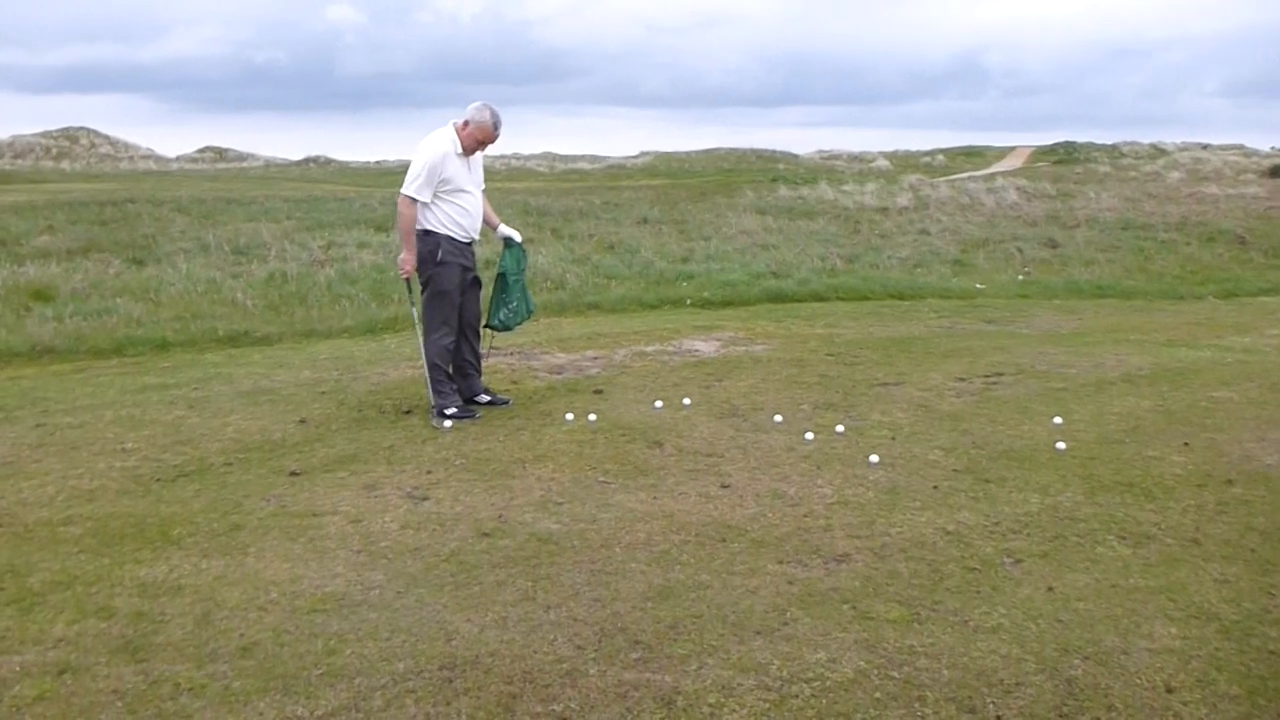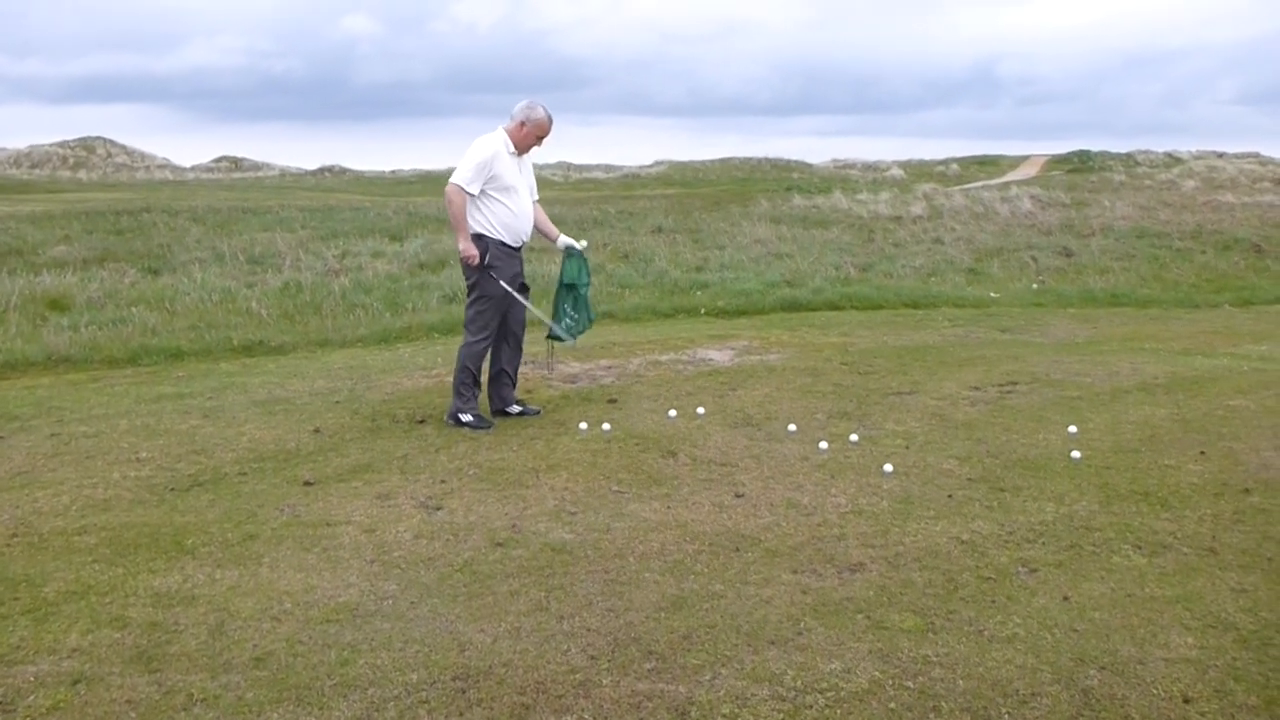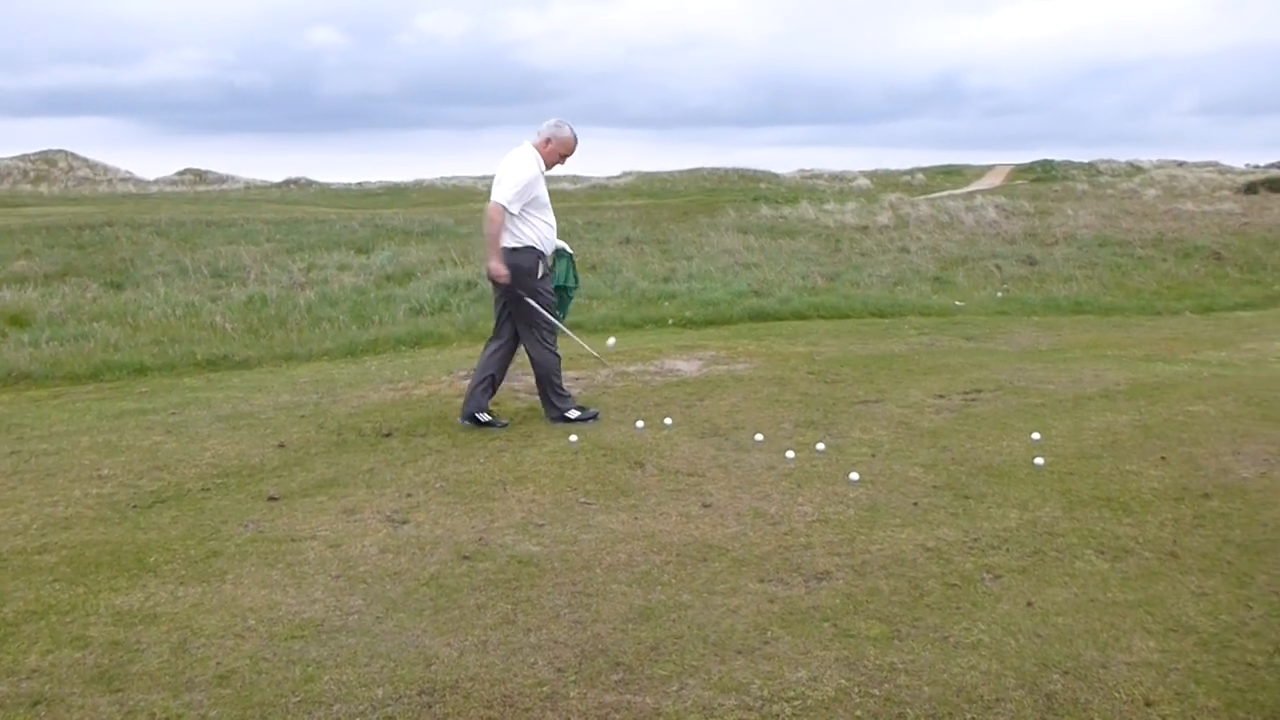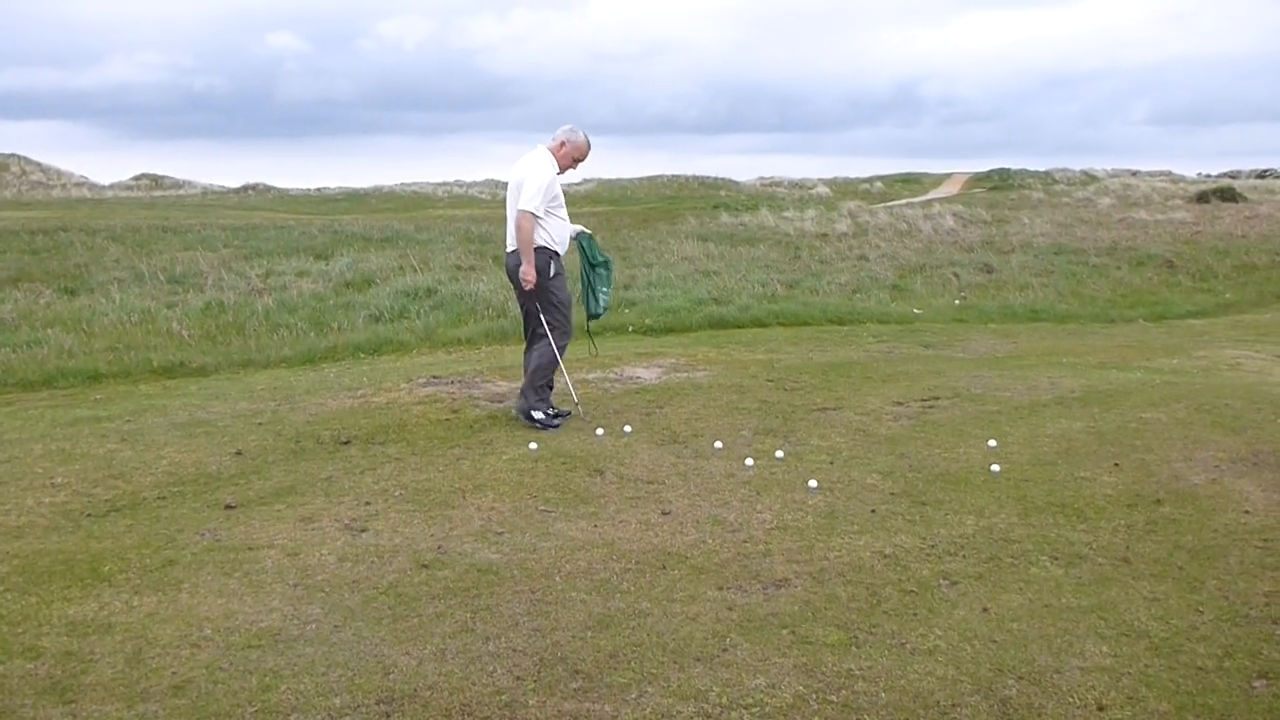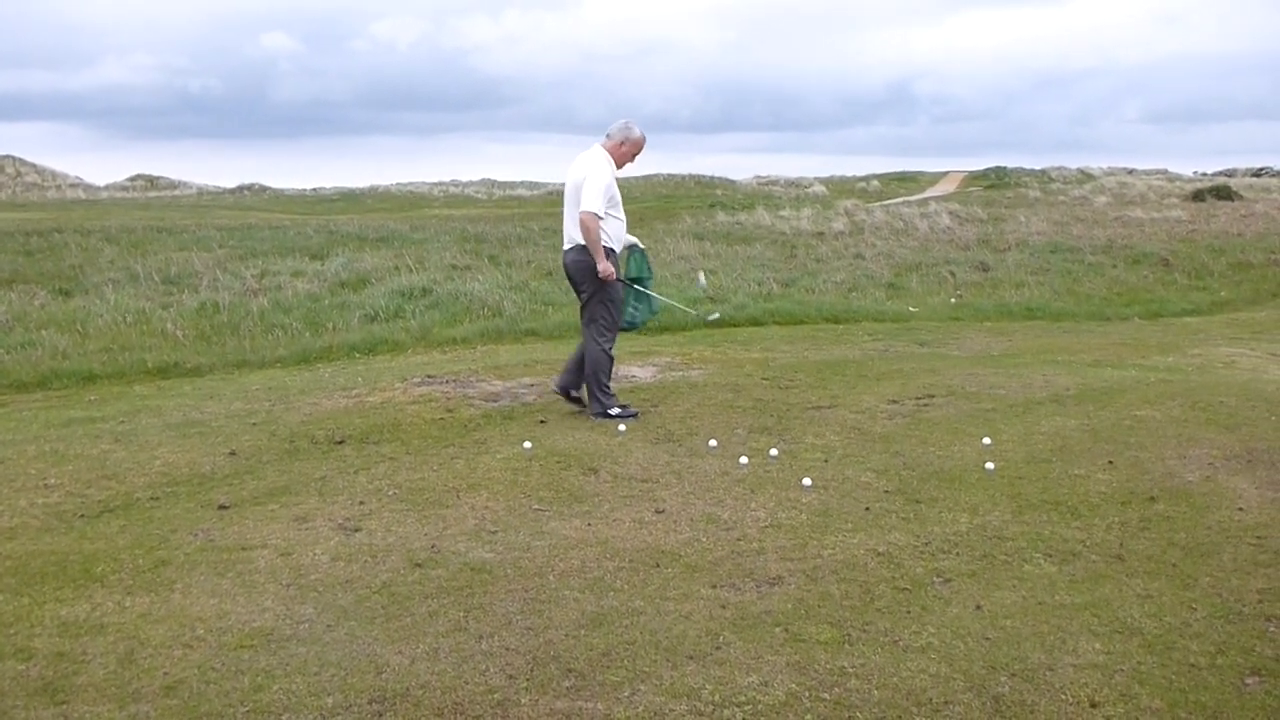
dt=1s
person 1, frame 1
left shoulder: (473, 152)
right shoulder: (435, 150)
right elbow: (407, 202)
left wrist: (499, 227)
right wrist: (409, 252)
left hip: (463, 248)
right hip: (438, 248)
left knee: (469, 322)
right knee: (442, 326)
left ankle: (471, 389)
right ankle: (444, 400)
person 1, frame 2
left shoulder: (522, 158)
right shoulder: (487, 149)
left elbow: (530, 205)
right elbow: (454, 190)
left wrist: (558, 238)
right wrist: (463, 240)
left hip: (511, 255)
right hip: (488, 253)
left knee: (512, 331)
right knee: (480, 331)
left ankle: (503, 400)
right ankle: (463, 407)
person 1, frame 3
left shoulder: (524, 162)
right shoulder: (526, 168)
right elbow: (495, 210)
left wrist: (552, 240)
right wrist: (494, 258)
left hip: (512, 260)
right hip: (524, 261)
left knee: (505, 337)
right knee: (542, 337)
left ankle: (477, 406)
right ankle: (559, 407)
person 1, frame 4
left shoulder: (534, 163)
right shoulder: (541, 170)
right elbow: (525, 219)
left wrist: (566, 229)
right wrist: (528, 265)
left hip: (531, 261)
right hip: (538, 262)
left knee: (540, 336)
right knee: (555, 333)
left ankle: (537, 405)
right ankle: (532, 403)
person 1, frame 5
left shoulder: (590, 161)
right shoulder: (599, 170)
right elbow: (587, 218)
left wrist: (621, 237)
right wrist: (602, 260)
left hip: (583, 257)
right hip: (594, 263)
left knee: (599, 328)
right knee: (602, 331)
left ankle: (570, 381)
right ankle: (601, 403)
